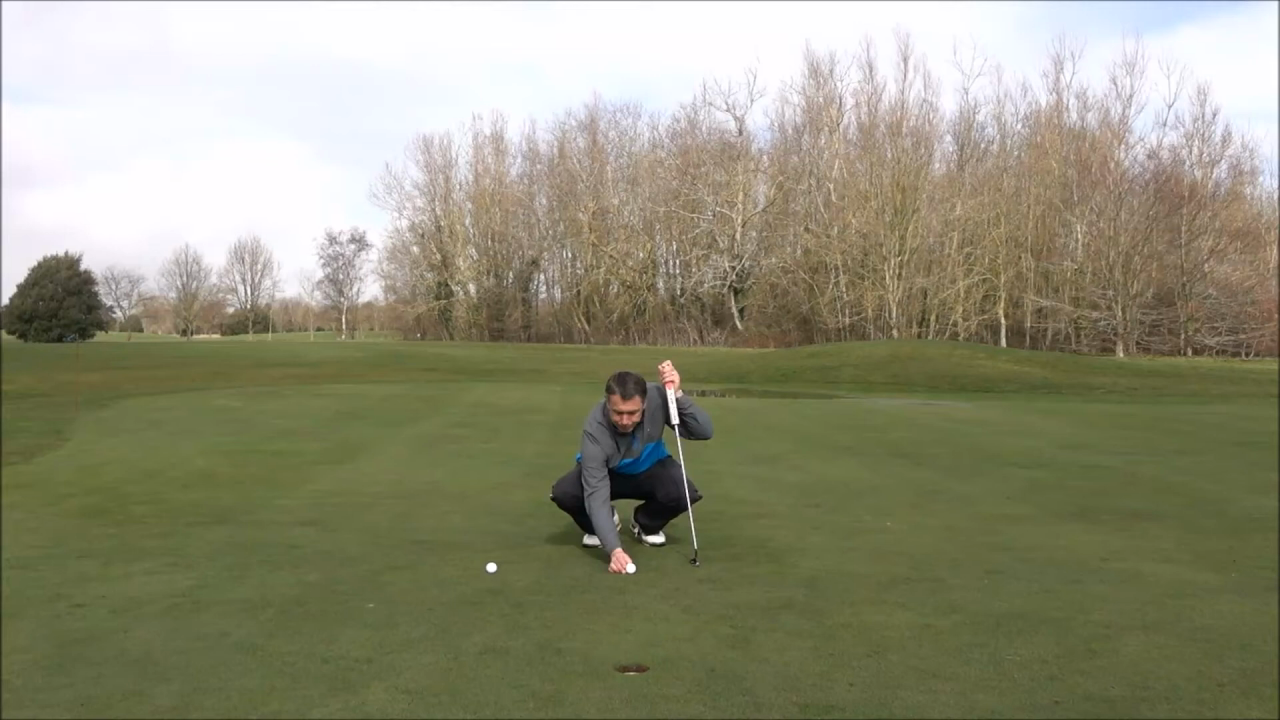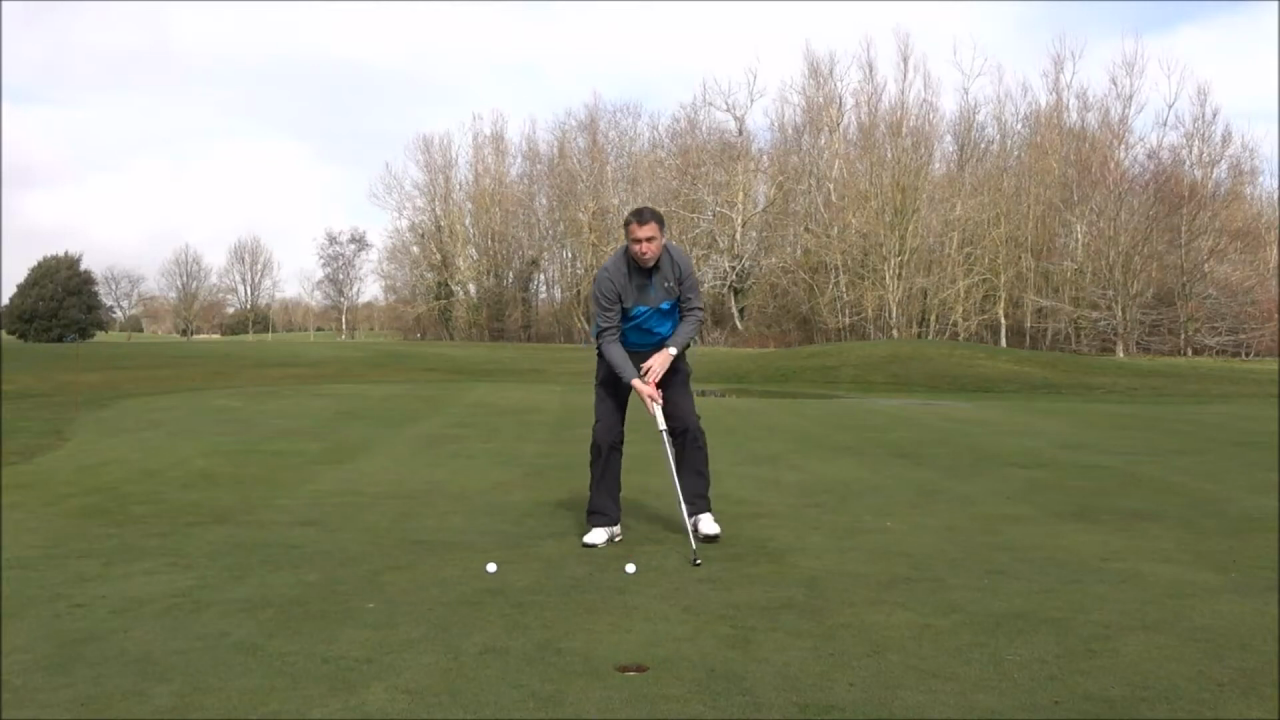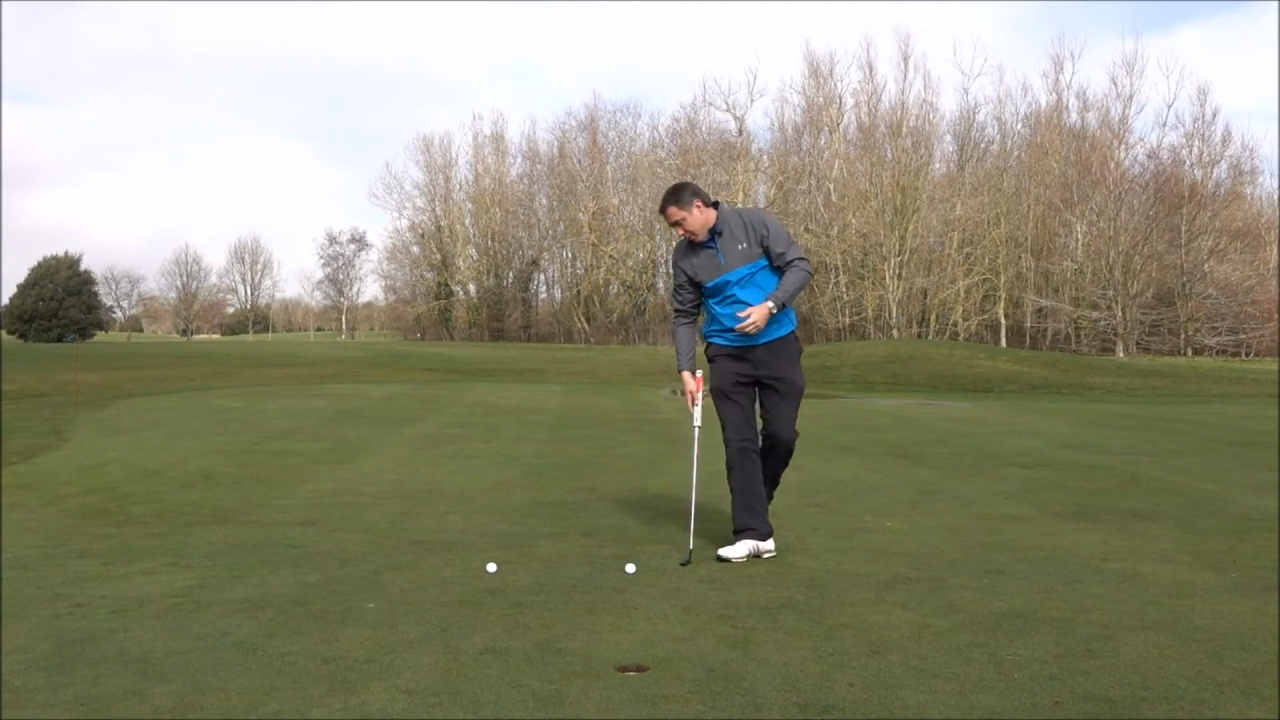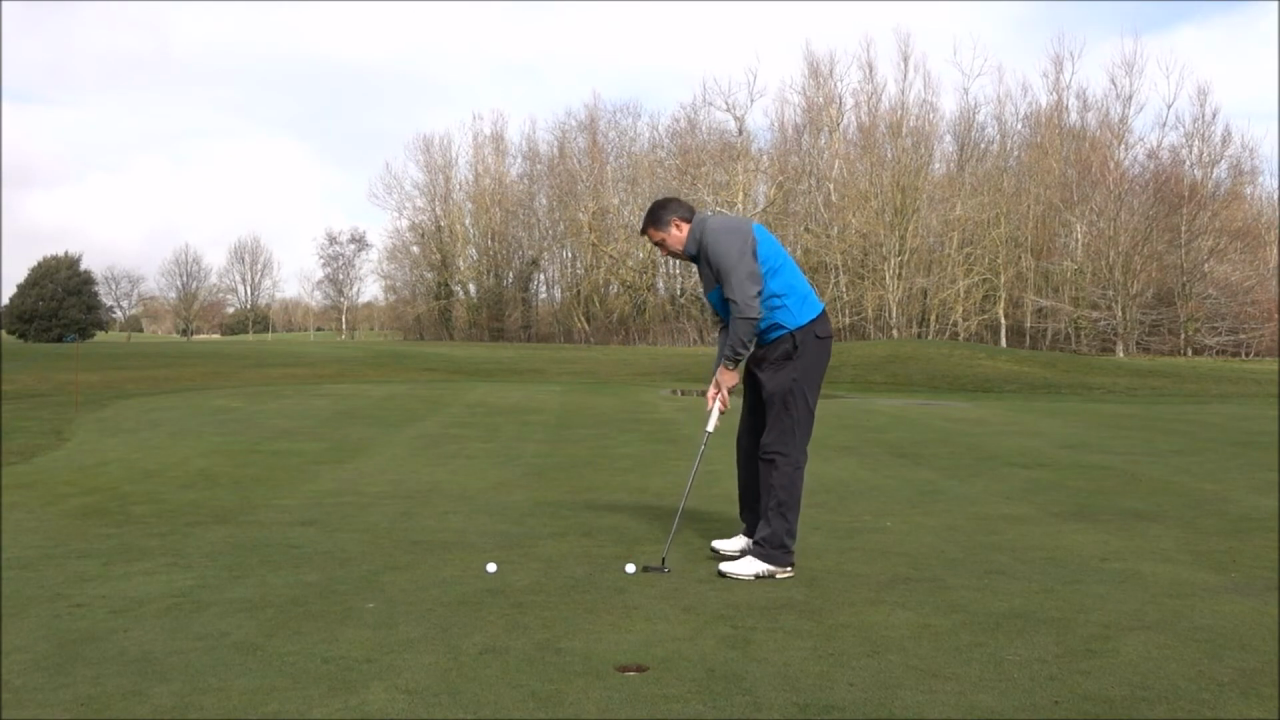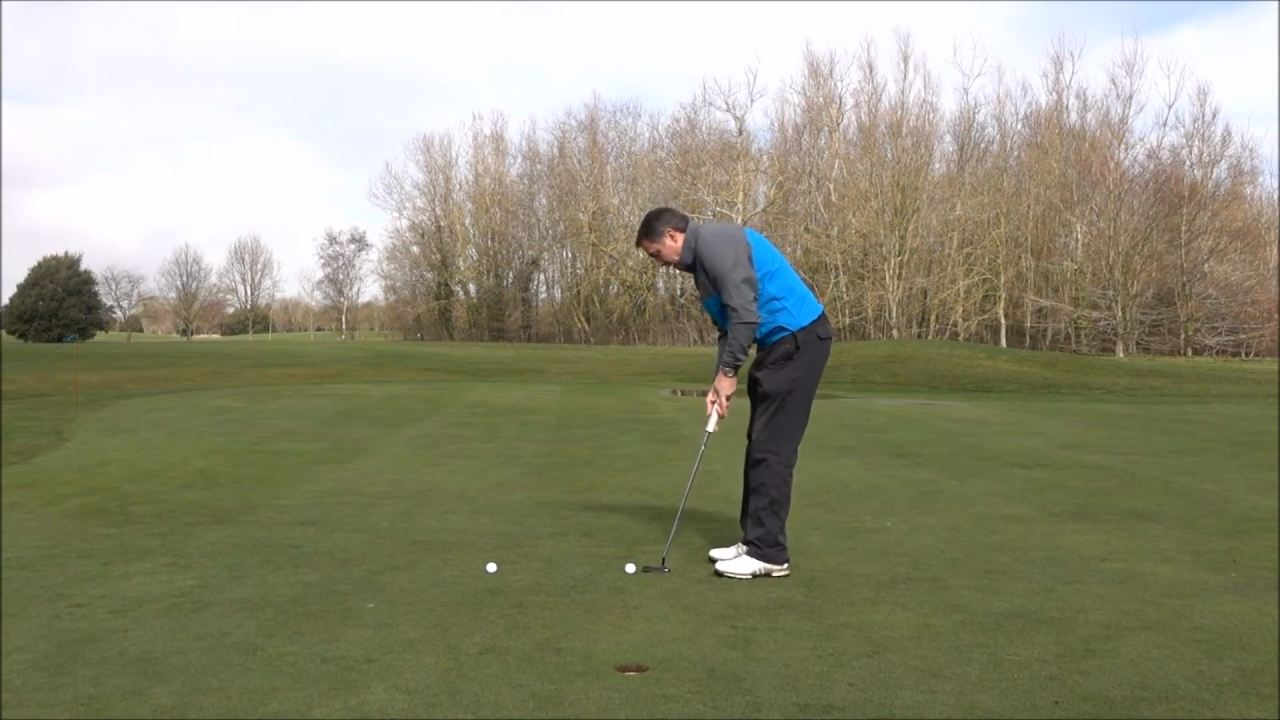
dt=1s
person 1, frame 1
left shoulder: (658, 397)
right shoulder: (596, 428)
left elbow: (704, 432)
right elbow: (597, 494)
left wrist: (678, 394)
right wrist: (615, 550)
left hip: (650, 468)
right hip: (607, 474)
left knee: (684, 495)
right knee: (564, 493)
left ankle: (646, 523)
right ankle: (601, 525)
person 1, frame 2
left shoulder: (679, 262)
right shoulder: (610, 274)
left elbow: (693, 312)
right elbow: (608, 336)
left wrist: (669, 352)
right wrist: (635, 382)
left hip: (664, 354)
right hip: (620, 358)
left knee: (688, 427)
right knee: (605, 436)
left ankle: (699, 510)
right ankle: (605, 522)
person 1, frame 3
left shoulder: (756, 223)
right shoulder: (685, 256)
left elbow: (800, 265)
right elbow: (684, 317)
left wrist: (768, 307)
right wrist: (686, 370)
left hip: (777, 345)
right hip: (728, 353)
left knee: (782, 433)
right knee: (740, 442)
left ankle: (757, 498)
right ankle: (754, 533)
person 1, frame 4
left shoulder: (721, 234)
right shoulder: (706, 250)
left elbow: (746, 308)
right elbow: (730, 317)
left wrist: (729, 365)
right wrist: (721, 375)
left hip: (797, 338)
right hip: (777, 341)
left knee: (780, 447)
right knee: (751, 441)
left ankle: (774, 555)
right ankle: (756, 533)
person 1, frame 5
left shoulder: (714, 242)
right shoulder: (702, 258)
left elbow: (745, 313)
right elbow: (729, 323)
left wrist: (727, 372)
right wrist: (720, 382)
left hip: (797, 338)
right hip: (782, 341)
left knee: (772, 447)
right knee: (760, 445)
left ankle: (769, 553)
right ankle: (755, 542)
